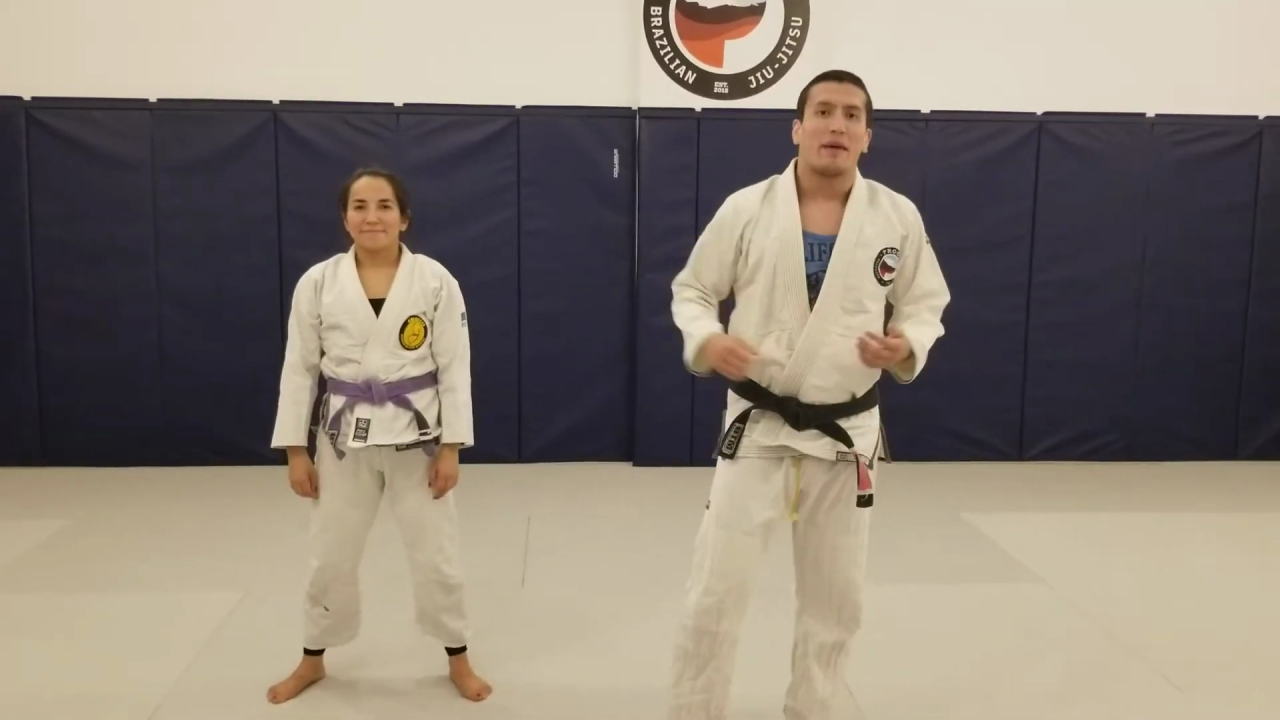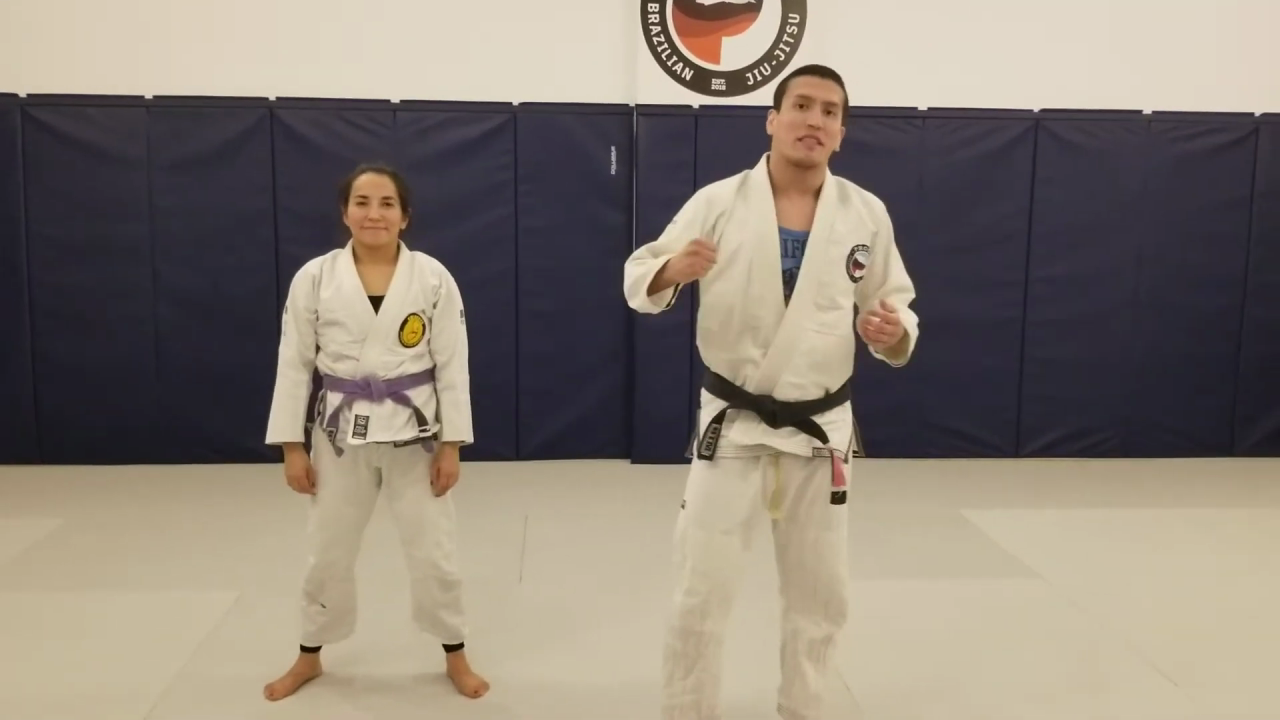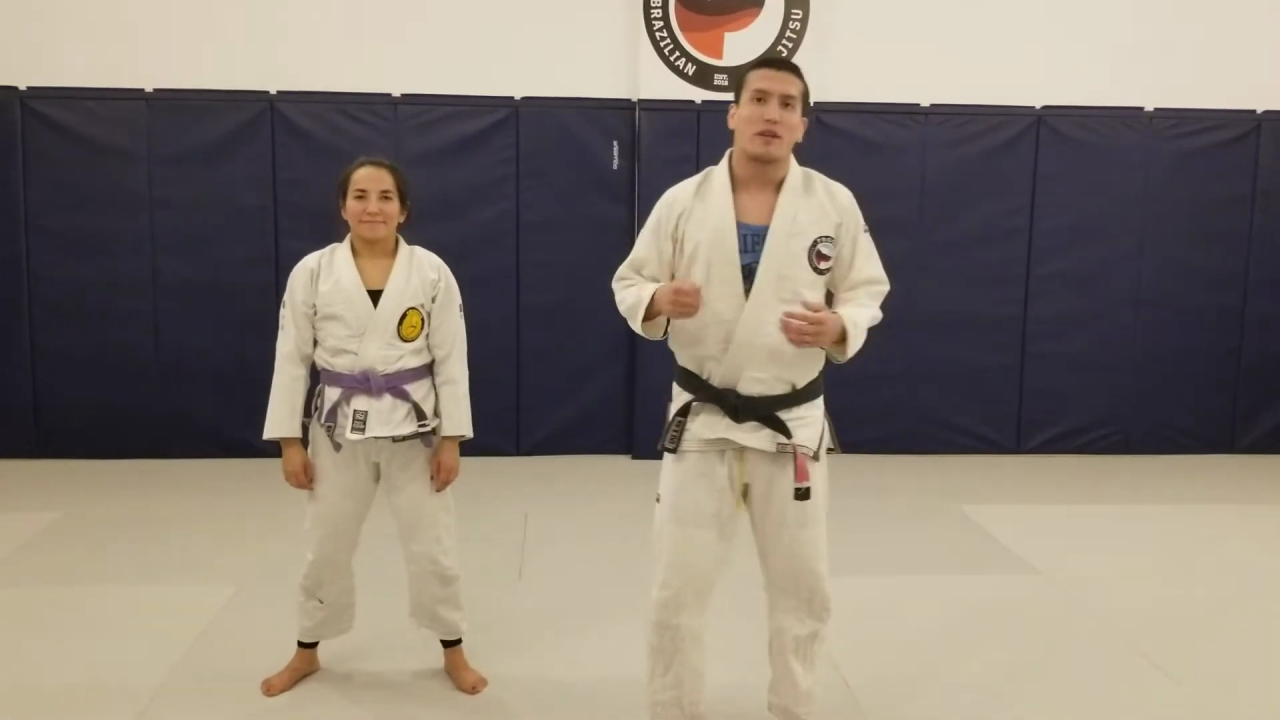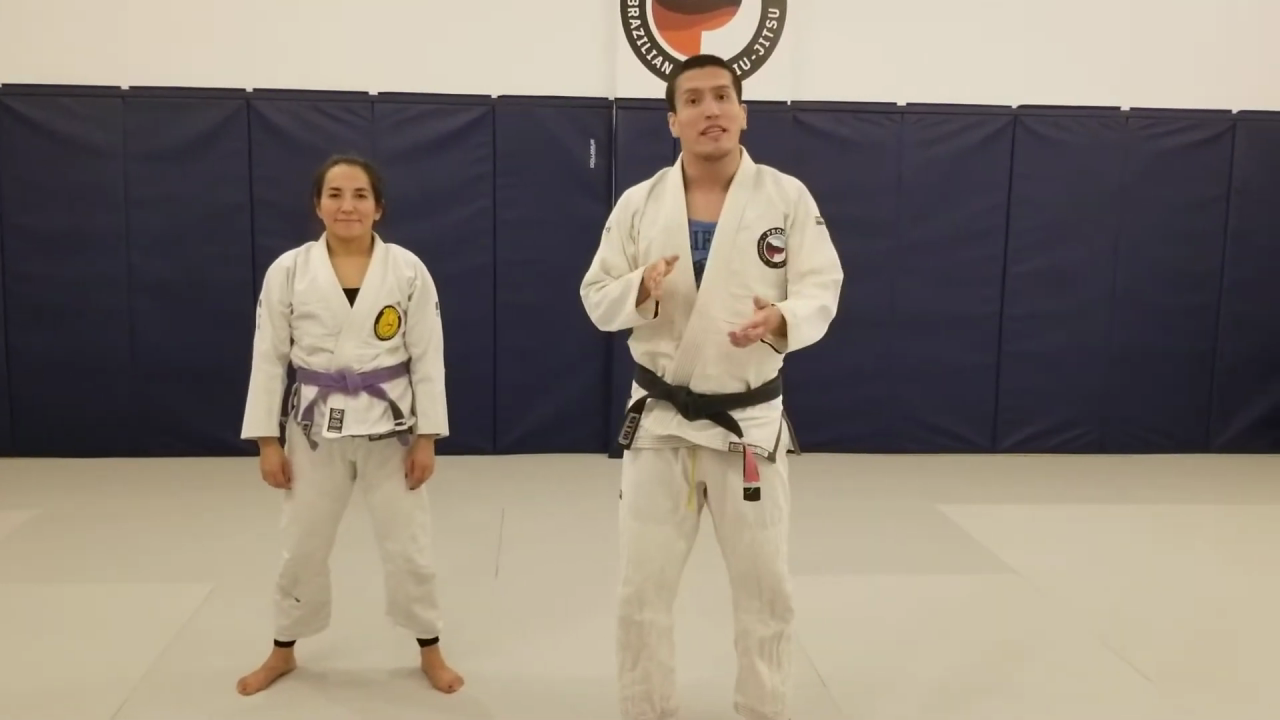
dt=0.4s
person 1, frame 1
left shoulder: (897, 215)
right shoulder: (745, 208)
left elbow: (924, 306)
right elbow: (691, 291)
left wrist: (907, 349)
right wrist: (705, 342)
left hip: (847, 433)
right hip: (760, 428)
left knee: (834, 598)
right knee: (715, 593)
person 1, frame 2
left shoulder: (866, 212)
right shoulder: (717, 202)
left elbow: (890, 299)
right elbow: (640, 277)
left wrist: (896, 333)
right wrist: (670, 270)
left hip: (821, 430)
right hip: (733, 425)
left knee: (819, 593)
right knee: (701, 592)
person 1, frame 3
left shoulder: (833, 203)
right shoulder: (682, 201)
left elbow: (866, 292)
right elbow: (627, 285)
left wrist: (839, 328)
right wrist: (658, 301)
left hip: (792, 424)
right hip: (702, 421)
left knee: (802, 587)
right knee: (678, 588)
person 1, frame 4
left shoulder: (787, 196)
right shoulder: (638, 203)
left elbow: (822, 291)
right elbow: (596, 297)
left wrist: (780, 320)
right wrist: (641, 288)
left hip: (749, 422)
right hip: (660, 421)
left knee: (764, 587)
right knee: (643, 587)
person 2, frame 1
left shoulder: (435, 280)
right shoulder: (317, 282)
left elbow: (454, 367)
right elbow: (299, 368)
left wrist: (451, 447)
right wrist: (295, 450)
left hip: (416, 434)
right hip: (345, 436)
left knee: (436, 552)
right knee: (331, 554)
left ankle: (458, 659)
right ankle: (313, 659)
person 2, frame 2
left shoulder: (433, 278)
right shoulder: (313, 278)
left elbow: (452, 365)
right elbow: (294, 364)
left wrist: (451, 445)
right wrist: (292, 446)
left hip: (415, 432)
right hip: (342, 433)
left knee: (433, 550)
right knee: (327, 550)
left ankle: (455, 656)
right ankle: (309, 656)
person 2, frame 3
left shoulder: (431, 271)
right shoulder: (312, 271)
left elbow: (451, 359)
right elbow: (291, 359)
left wrist: (451, 440)
right wrist: (290, 441)
left hip: (413, 426)
right hip: (340, 427)
left knee: (432, 545)
right knee: (326, 546)
left ankle: (453, 651)
right ankle: (307, 652)
person 2, frame 4
left shoulder: (407, 269)
right shoulder: (288, 270)
left elbow: (428, 357)
right elbow: (269, 358)
left wrist: (427, 437)
right wrist: (267, 441)
left hip: (390, 425)
right hip: (317, 426)
left knee: (408, 544)
right knee: (302, 545)
left ankle: (430, 650)
right ankle: (283, 651)
